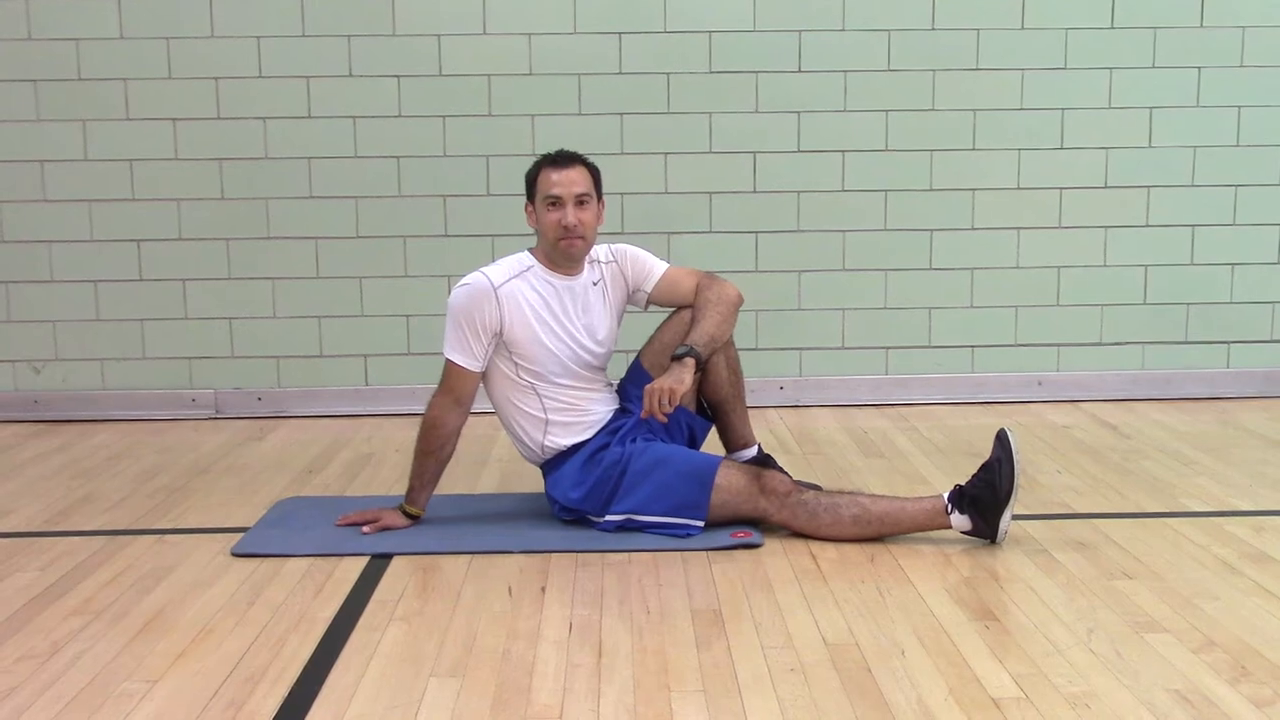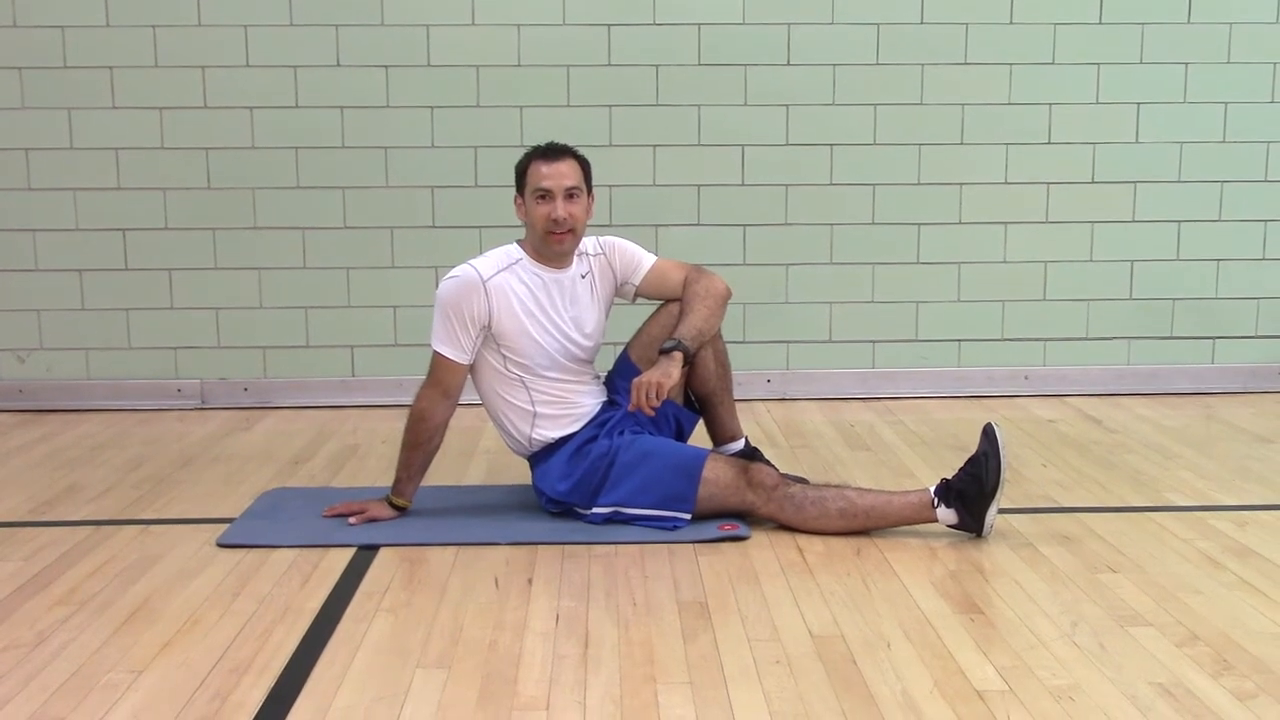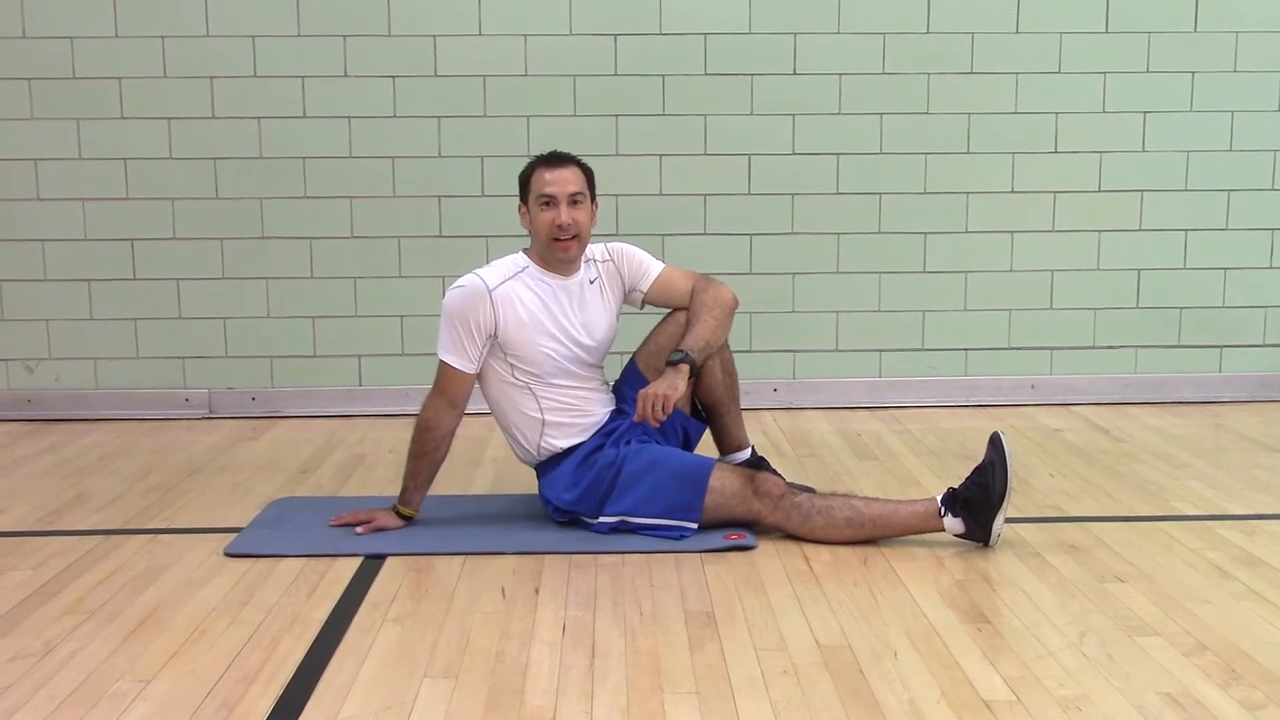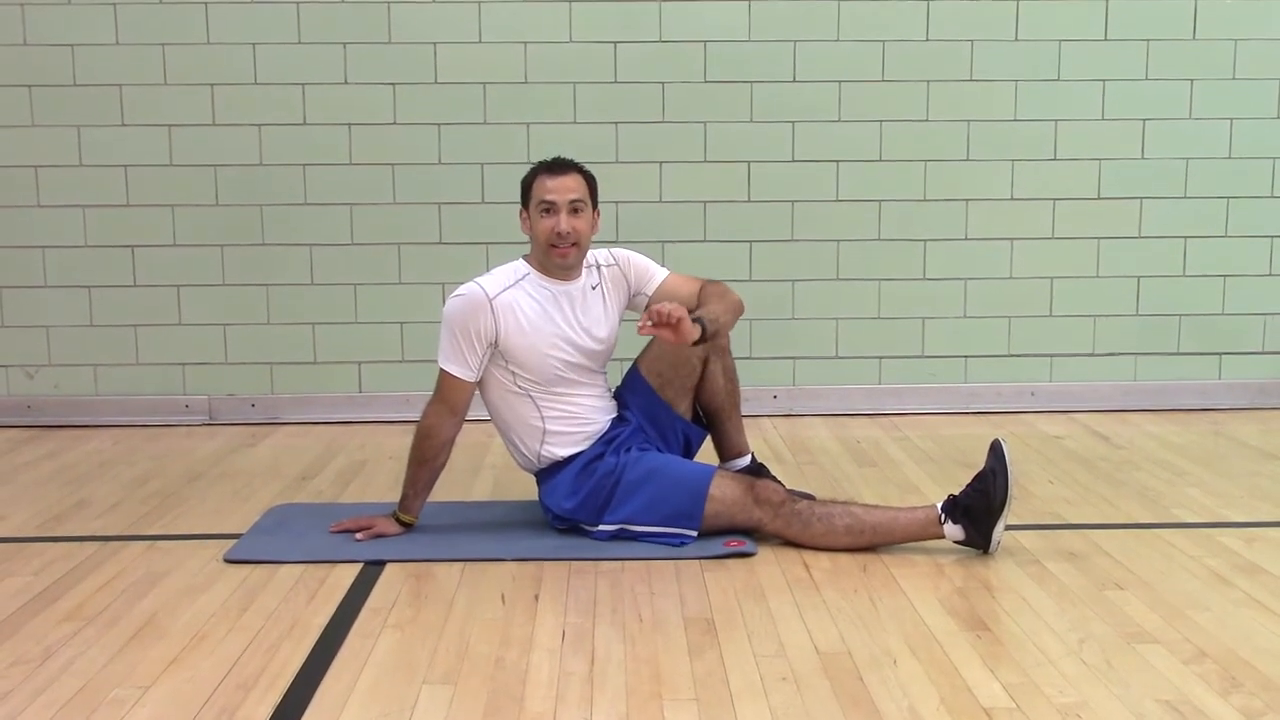
dt=1s
person 1, frame 1
left shoulder: (616, 264)
right shoulder: (485, 294)
left elbow: (721, 292)
right elbow: (450, 407)
left wrist: (684, 363)
right wrist: (411, 508)
left hip: (629, 423)
right hip: (585, 469)
left knee: (703, 318)
right knee: (773, 497)
left ankle: (748, 458)
right ankle: (960, 509)
person 1, frame 2
left shoulder: (605, 256)
right shoulder: (473, 286)
left elbow: (710, 284)
right elbow: (437, 399)
left wrist: (673, 357)
right wrist: (398, 498)
left hip: (617, 417)
right hip: (572, 462)
left knee: (692, 310)
right knee: (760, 489)
left ankle: (734, 450)
right ankle: (946, 503)
person 1, frame 3
left shoulder: (612, 262)
right shoulder: (479, 295)
left elbow: (717, 293)
right elbow: (443, 408)
left wrist: (679, 368)
right wrist: (405, 509)
left hip: (625, 425)
right hip: (580, 473)
left knee: (697, 318)
right knee: (766, 499)
left ankle: (742, 458)
right ankle: (952, 513)
person 1, frame 4
left shoulder: (614, 268)
right shoulder: (480, 303)
left elbow: (722, 298)
right elbow: (443, 415)
left wrist: (694, 327)
right wrist: (404, 516)
left hip: (626, 431)
right hip: (581, 478)
left knee: (702, 327)
right knee: (766, 506)
left ankle: (740, 466)
right ankle: (952, 519)
